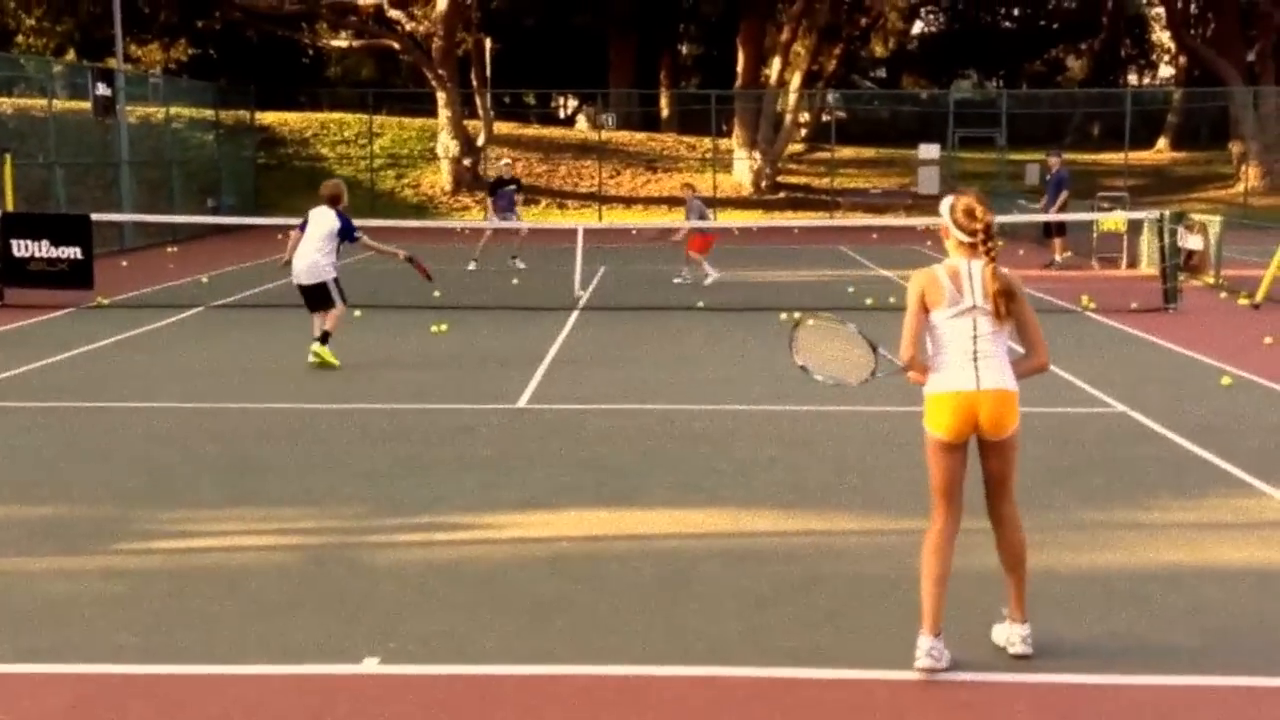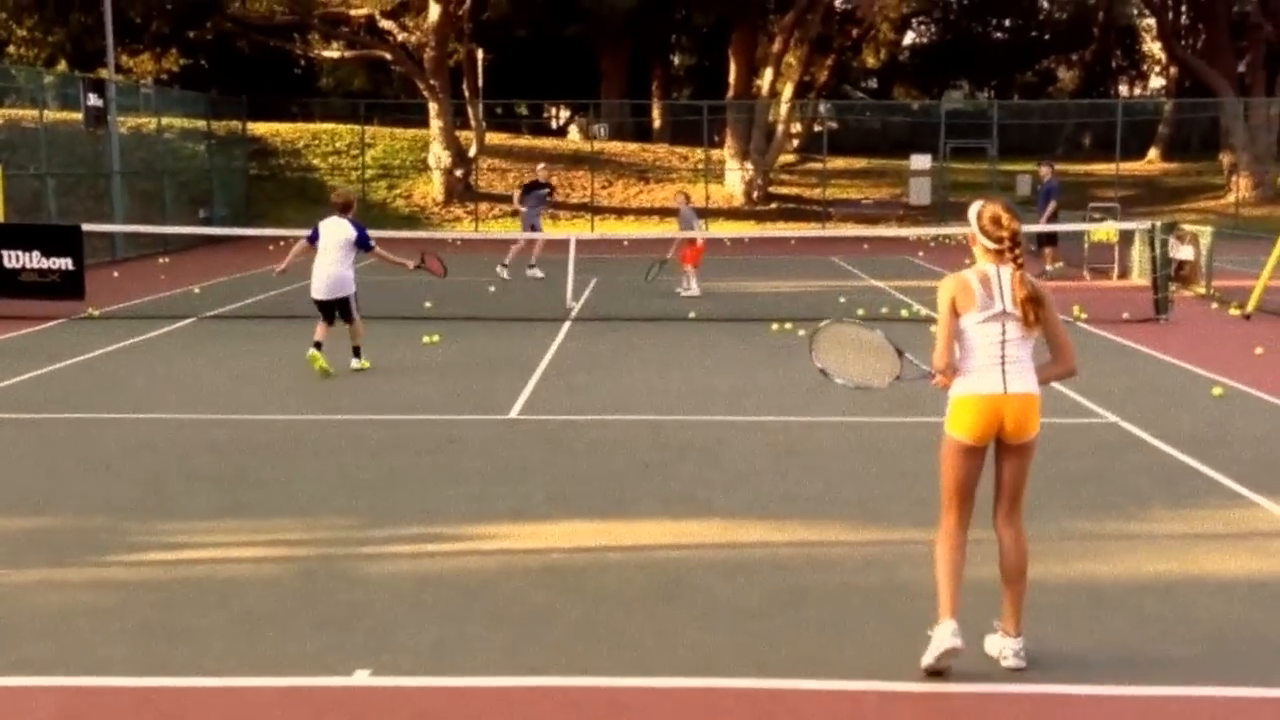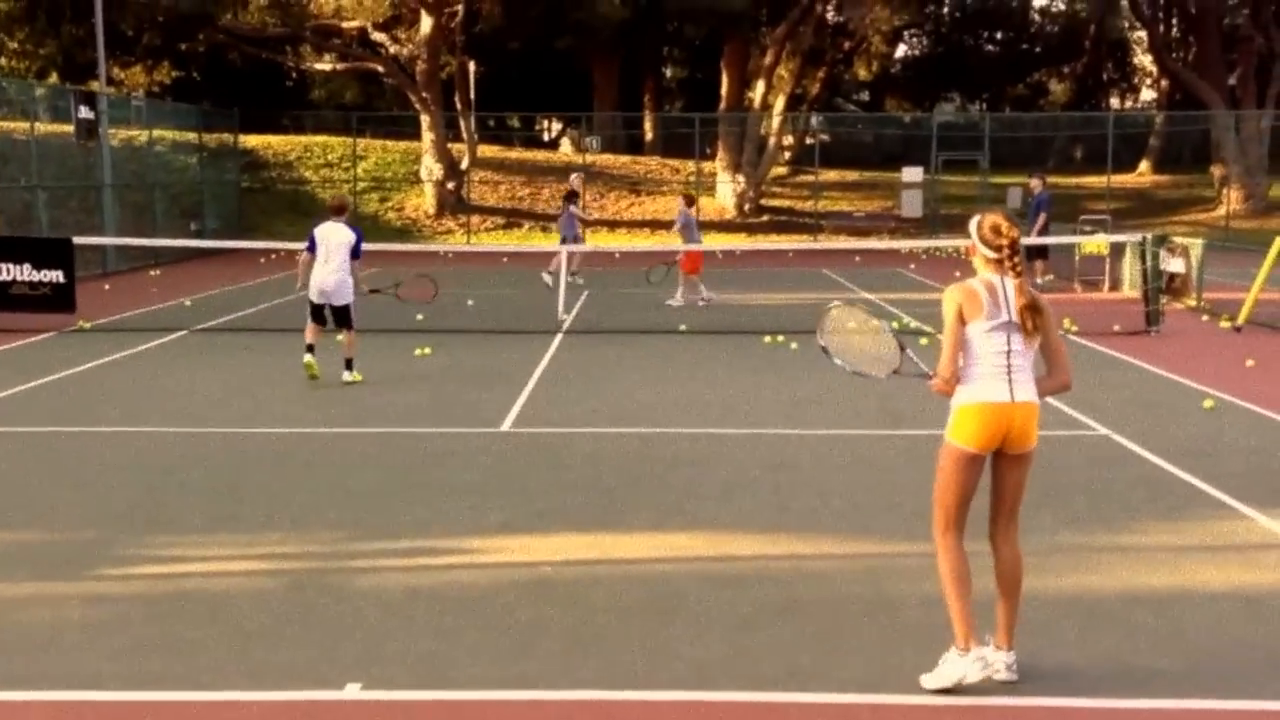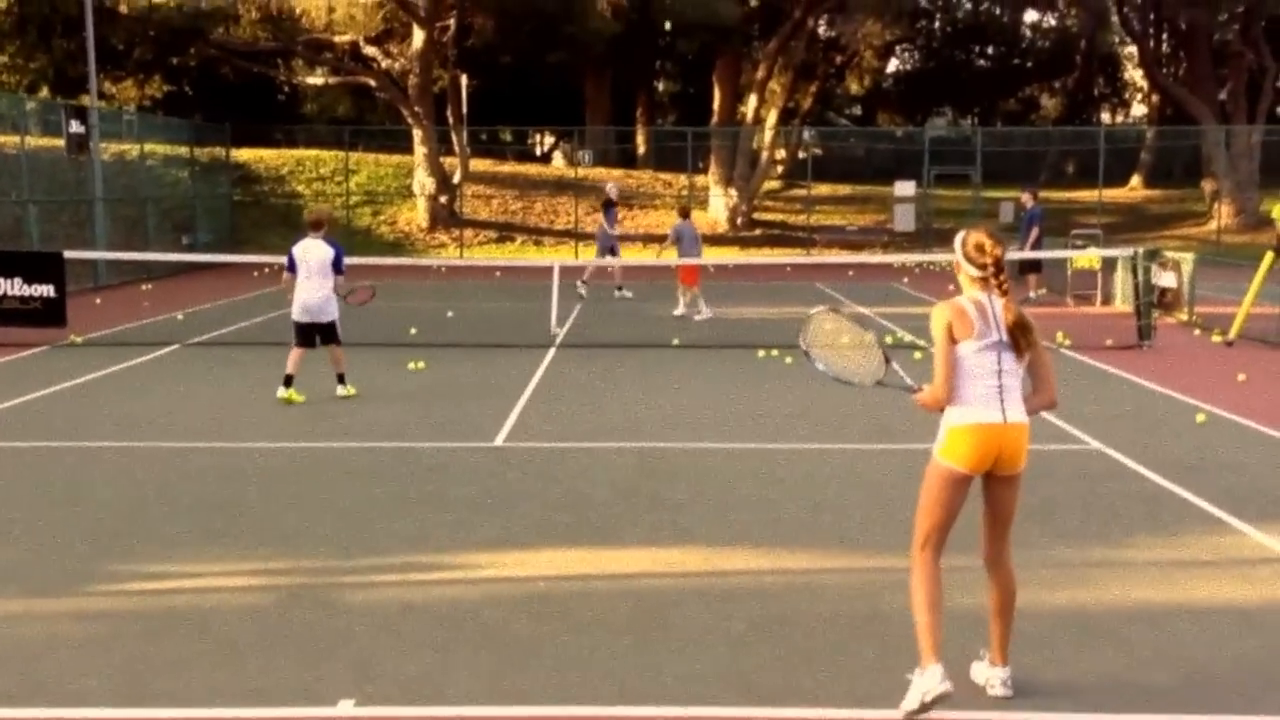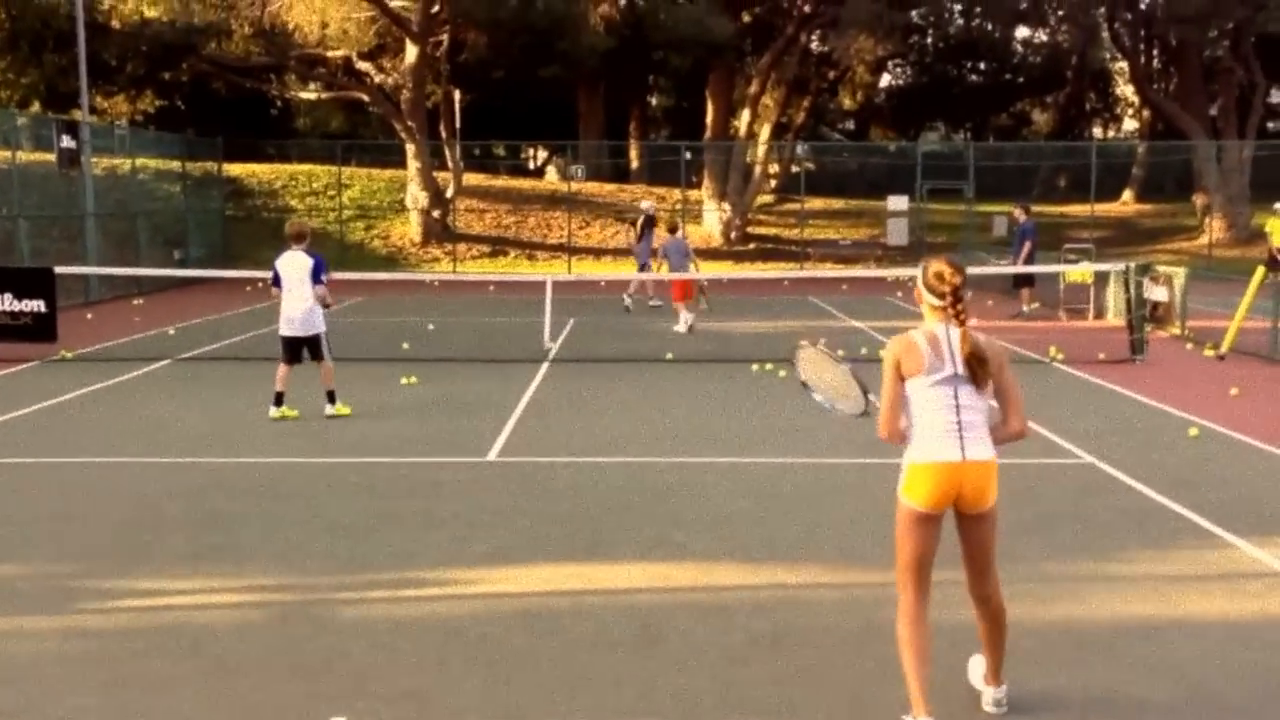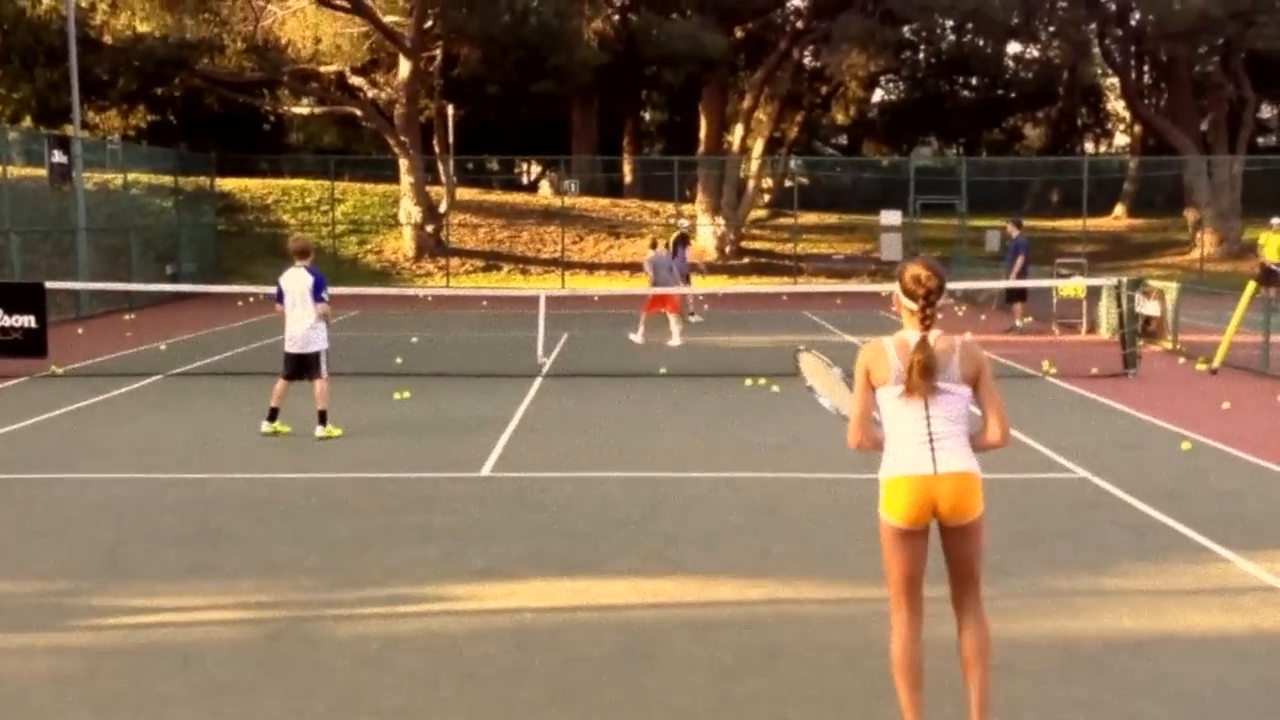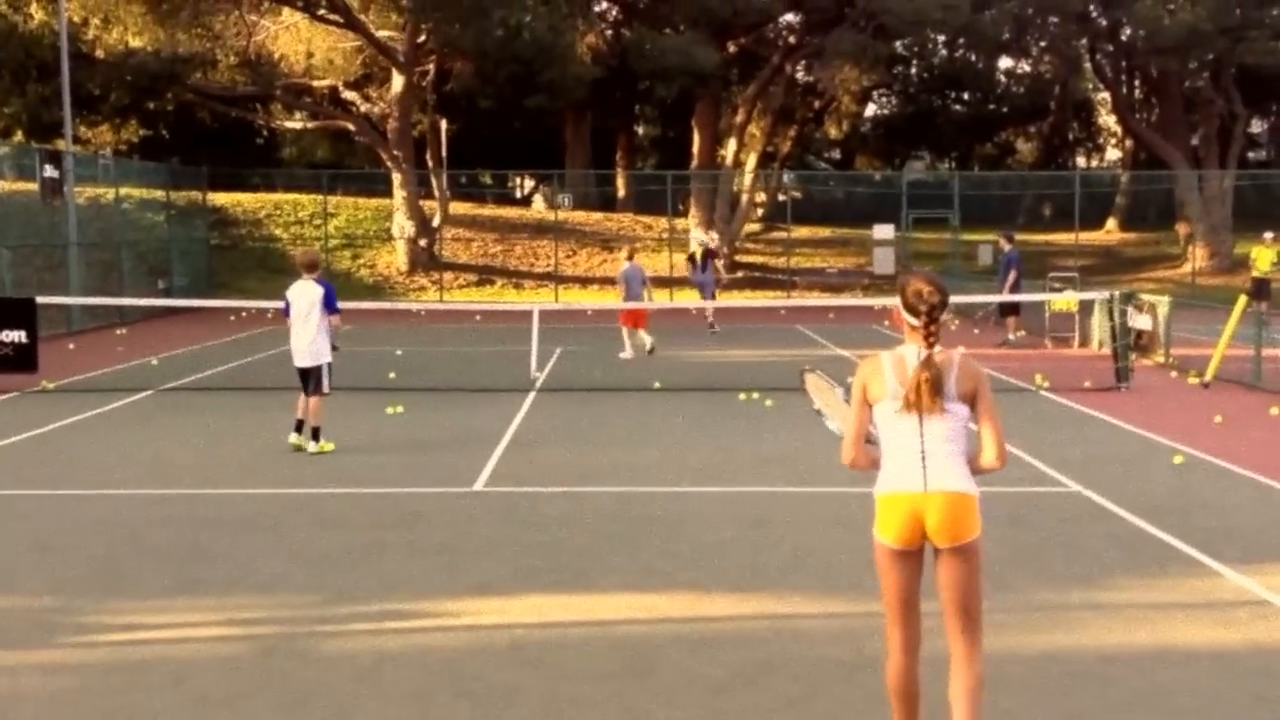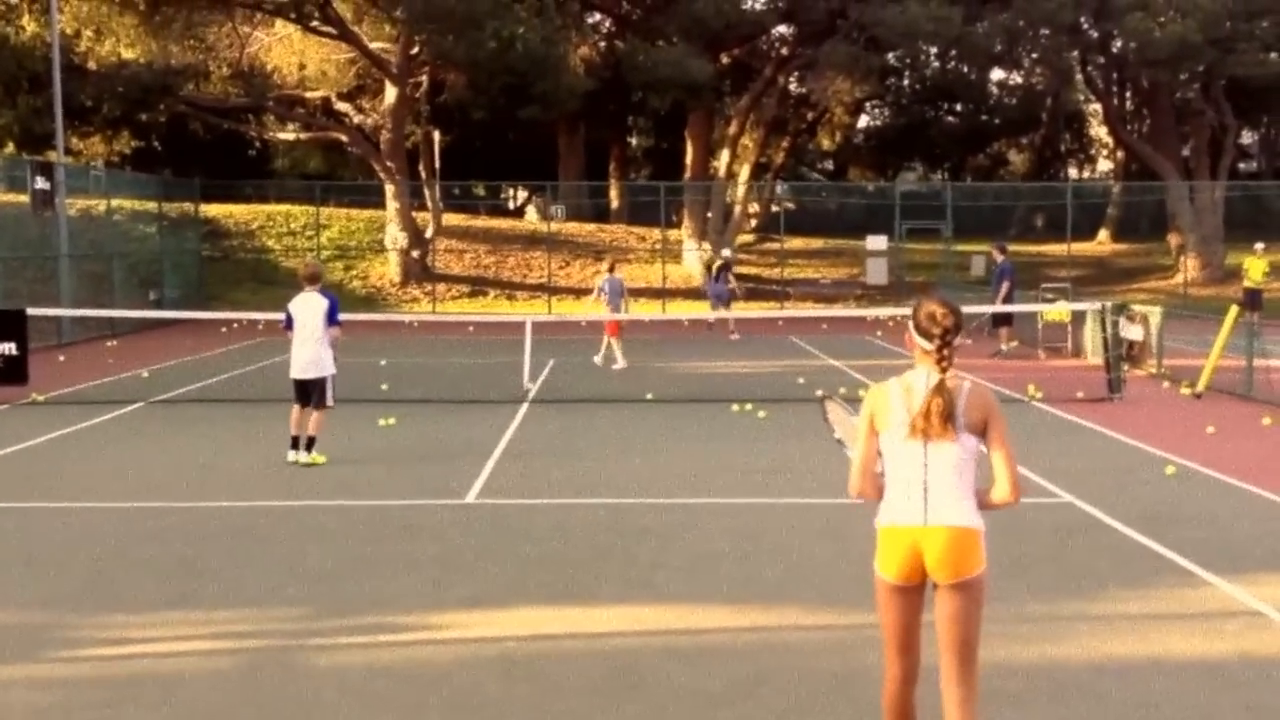
dt=0.3s
person 1, frame 1
left shoulder: (925, 280)
right shoulder: (1007, 283)
left elbow: (909, 354)
right elbow: (1039, 359)
right wrist: (991, 375)
left hip: (946, 402)
right hip: (1000, 400)
left knee: (943, 519)
right knee: (1002, 510)
left ankle: (930, 637)
right ankle: (1017, 624)
person 1, frame 2
left shoulder: (955, 285)
right shoulder: (1033, 289)
left elbow: (943, 363)
right elbow: (1066, 364)
left wrist: (948, 378)
right wrist: (1015, 382)
left hip: (971, 405)
right hip: (1023, 405)
left knee: (953, 521)
right knee: (1008, 519)
left ankle: (947, 624)
right ankle: (1010, 638)
person 1, frame 3
left shoulder: (961, 294)
right shoulder: (1033, 300)
left elbow: (949, 372)
right elbow: (1061, 378)
left wrist: (943, 384)
right wrist: (1013, 393)
left hip: (975, 414)
right hip: (1024, 416)
left knee: (947, 533)
right knee: (1004, 534)
left ankle: (966, 651)
right ankle: (1003, 651)
person 1, frame 4
left shoulder: (949, 312)
right shoulder: (1019, 318)
left elbow: (941, 393)
right elbow: (1046, 395)
left wrist: (926, 398)
right wrist: (1001, 410)
left hip: (964, 437)
right hip: (1013, 437)
left knee: (924, 554)
right knee: (997, 554)
left ankle: (930, 669)
right ankle: (998, 667)
person 1, frame 5
left shoulder: (901, 348)
right shoulder: (986, 349)
left elbow: (888, 430)
right elbow: (1016, 426)
right wrist: (968, 441)
left hip: (926, 473)
right hip: (980, 472)
left knee: (912, 597)
right knee: (984, 583)
person 1, frame 6
left shoulder: (874, 355)
right shoulder: (969, 353)
left elbow: (858, 438)
right elbow: (997, 434)
left hip: (903, 487)
right hip: (961, 484)
left knee: (906, 614)
right knee: (968, 605)
person 1, frame 7
left shoulder: (871, 371)
right shoulder: (968, 371)
left elbow: (852, 456)
right elbow: (994, 456)
left hip: (895, 506)
right hip: (955, 503)
left knee: (902, 640)
right knee: (966, 641)
person 1, frame 8
left shoulder: (879, 397)
right shoulder: (979, 400)
left elbow: (860, 487)
right elbow: (1008, 490)
left hip: (897, 539)
right hip: (959, 540)
left knee: (900, 670)
right knee: (959, 683)
person 2, frame 1
left shoulder: (314, 212)
right shoulder: (342, 221)
left elbow: (297, 233)
right elbow: (367, 244)
left wrist: (288, 256)
right wrist: (395, 252)
left hip: (299, 267)
right hip: (318, 268)
left knee: (320, 310)
right knee: (338, 307)
left ankle: (317, 352)
right ankle: (321, 344)
person 2, frame 2
left shoulder: (322, 224)
right shoulder: (356, 229)
left elbow: (302, 245)
right elbow: (377, 253)
left wrist: (285, 264)
right wrist: (404, 263)
left hip: (319, 281)
right hip: (341, 280)
left knee: (325, 321)
right knee: (353, 320)
left ankle: (316, 349)
right ankle: (357, 359)
person 2, frame 3
left shoulder: (318, 230)
right shoulder: (354, 234)
left elbow: (306, 258)
right elbow: (354, 265)
left wrist: (301, 280)
right wrist: (356, 284)
left hip: (318, 284)
right hip: (340, 286)
left knee: (314, 323)
right knee: (348, 328)
left ankle: (309, 354)
right ankle: (349, 371)
person 2, frame 4
left shoulder: (296, 248)
right shoulder: (333, 249)
left elbow: (287, 277)
right elbow: (339, 282)
left hip: (301, 304)
right hip: (325, 304)
left knee: (299, 346)
right knee: (334, 345)
left ankle: (285, 388)
right ankle: (342, 386)
person 2, frame 5
left shoulder: (279, 261)
right shoulder: (314, 260)
left elbow: (275, 292)
right elbow: (321, 292)
right wrist: (326, 301)
left hip: (288, 318)
right hip: (310, 318)
left knee: (286, 362)
right knee: (324, 360)
left ankle: (277, 407)
right ankle: (332, 404)
person 2, frame 6
left shoulder: (284, 277)
right shoulder: (315, 276)
left elbow: (280, 308)
right elbow: (323, 309)
right wrist: (327, 319)
left hip: (292, 336)
right hip: (313, 336)
left knee: (286, 378)
right knee: (320, 379)
left ankle: (270, 421)
right ankle: (322, 426)
person 2, frame 7
left shoulder: (291, 290)
right shoulder: (324, 288)
left elbow: (290, 322)
right elbow: (335, 321)
right wrist: (332, 339)
left hip: (298, 349)
right hip: (318, 349)
left knee: (306, 393)
right knee: (317, 394)
left ankle: (296, 434)
right ankle: (315, 441)
person 2, frame 8
left shoulder: (293, 303)
right shoulder: (328, 300)
left elbow: (291, 334)
right elbow: (335, 333)
right wrist: (332, 351)
left hip: (298, 362)
right hip: (321, 361)
left knee: (300, 405)
right knee: (321, 407)
left ankle: (294, 450)
right ankle: (307, 452)
